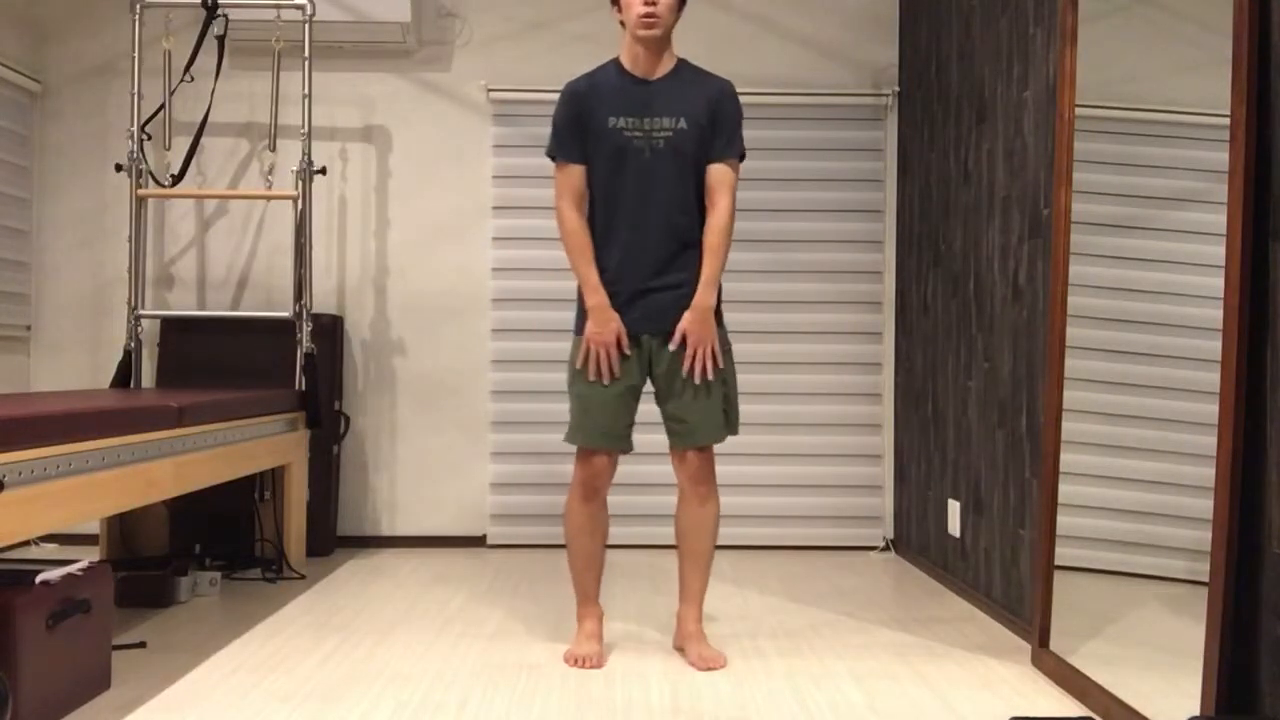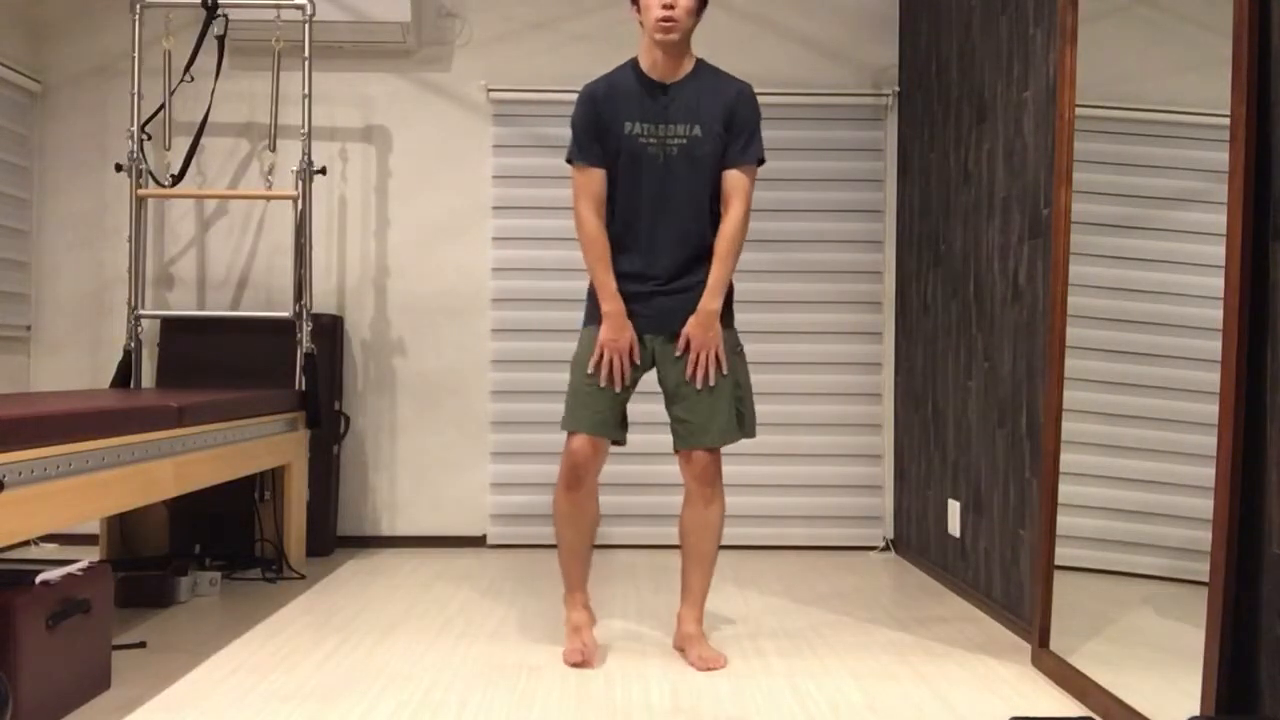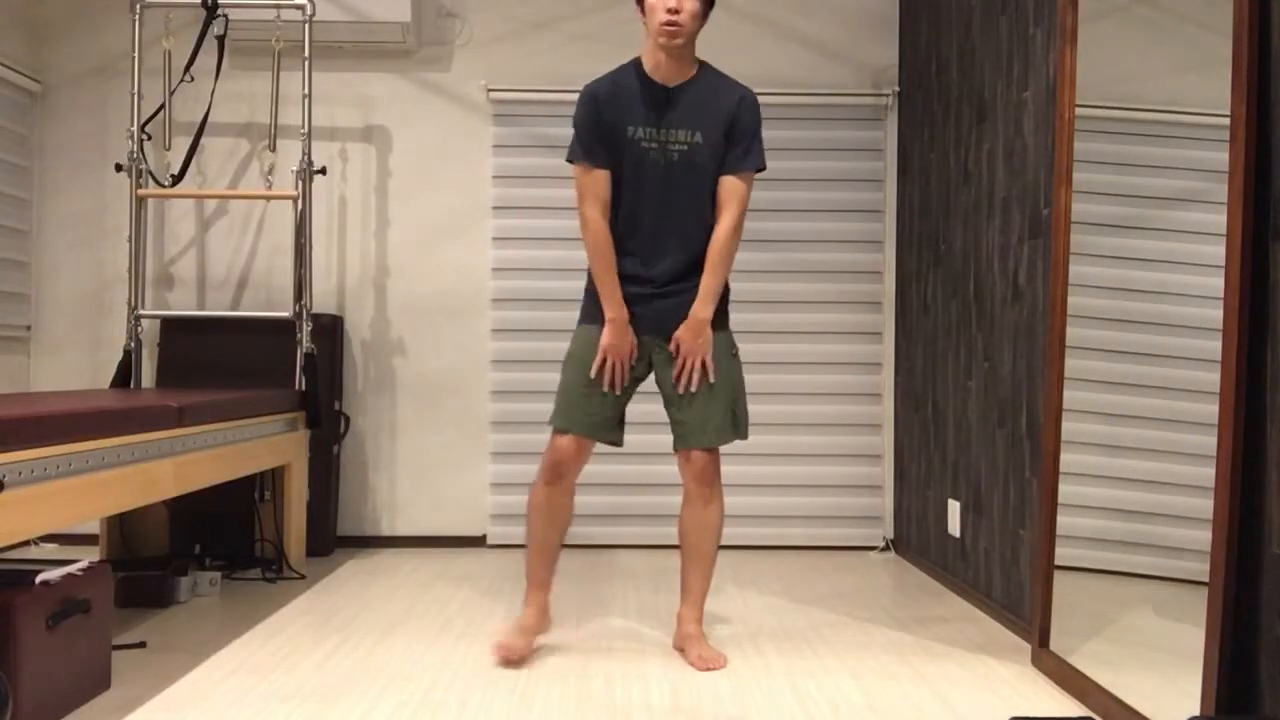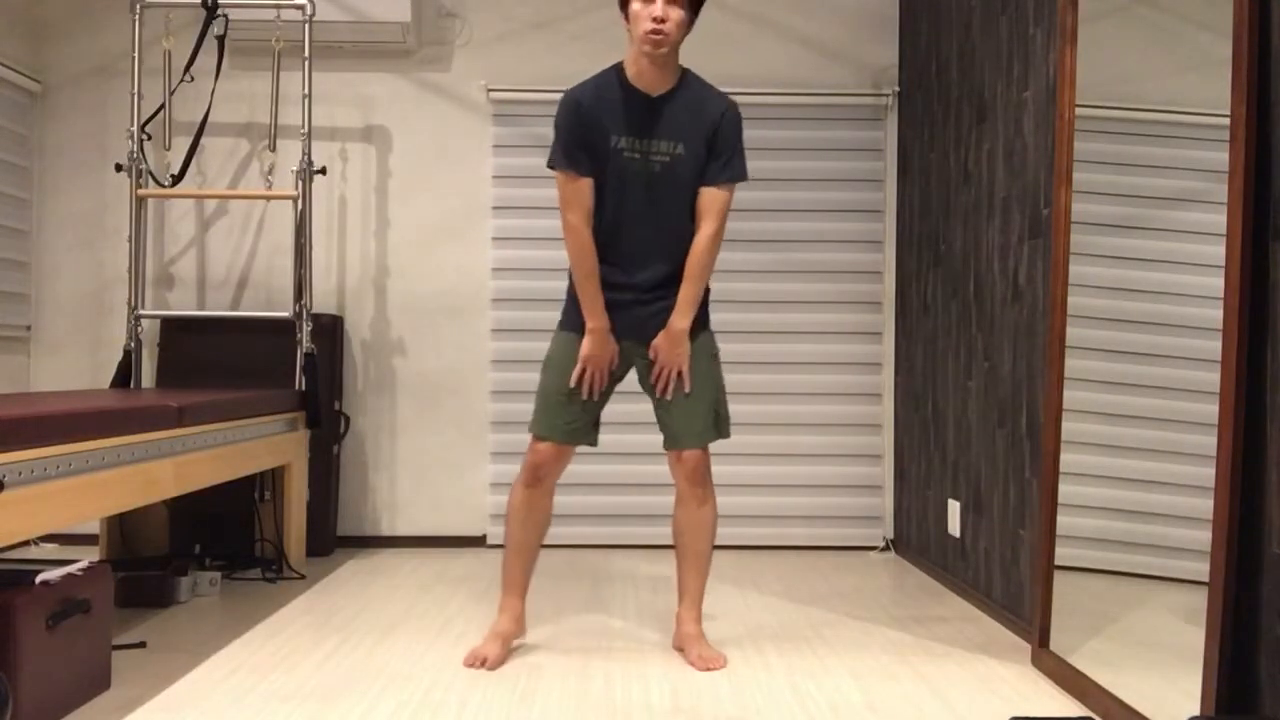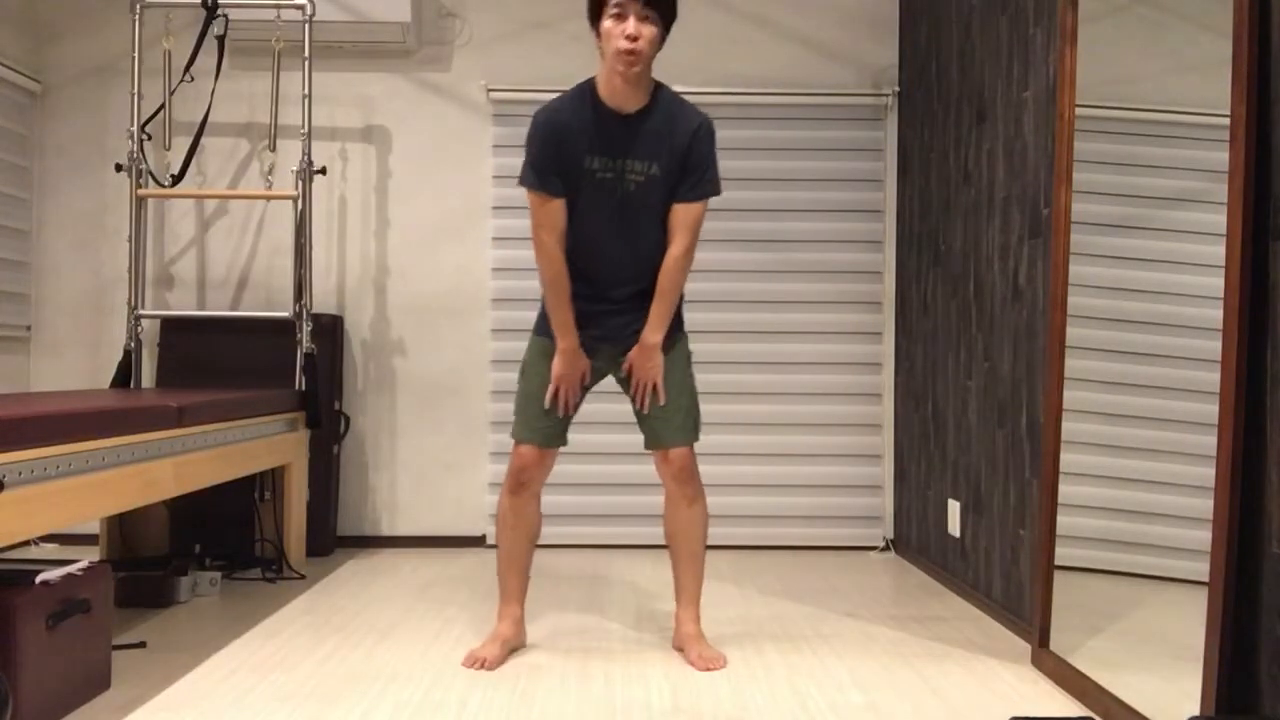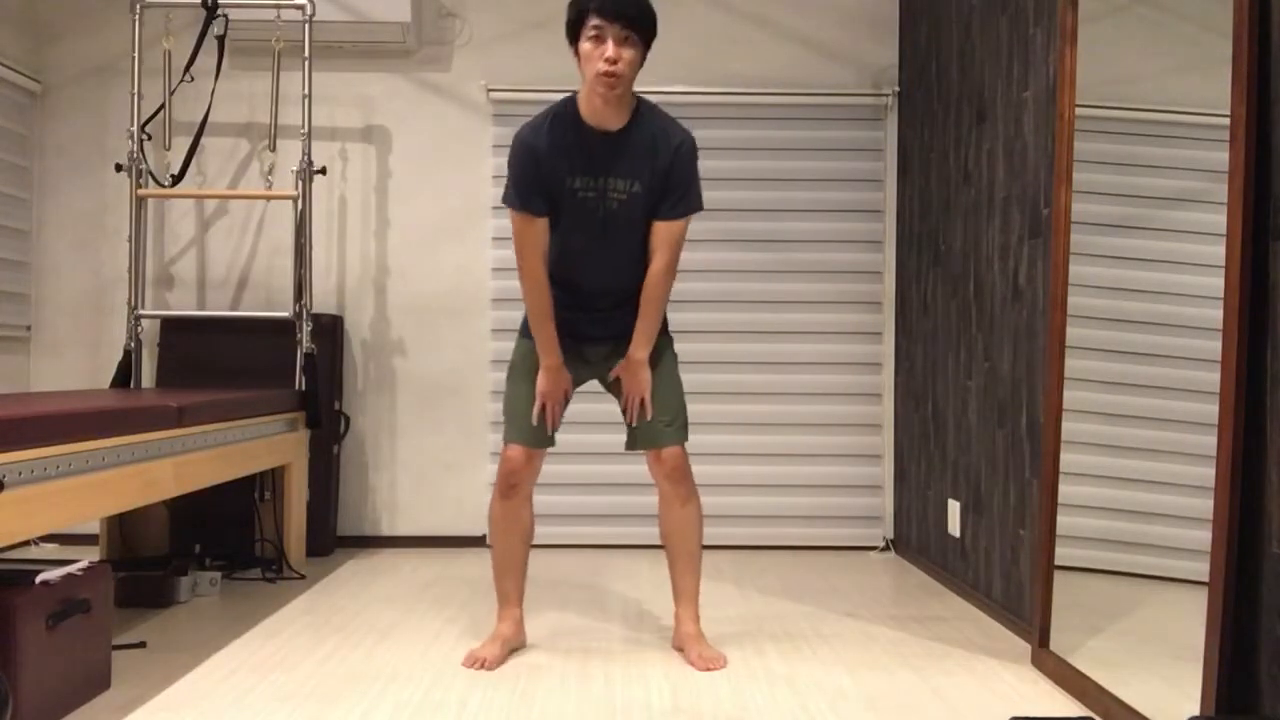
dt=0.2s
person 1, frame 1
left shoulder: (713, 96)
right shoulder: (583, 96)
left elbow: (720, 205)
right elbow: (570, 208)
left wrist: (703, 303)
right wrist: (597, 306)
left hip: (687, 311)
right hip: (609, 310)
left knee: (695, 465)
right knee: (591, 471)
left ankle: (689, 622)
right ankle: (590, 619)
person 1, frame 2
left shoulder: (732, 99)
right shoulder: (601, 98)
left elbow: (734, 211)
right elbow: (589, 212)
left wrist: (709, 310)
right wrist: (612, 313)
left hip: (699, 312)
right hip: (616, 309)
left knee: (702, 466)
right knee: (579, 456)
left ankle: (690, 623)
right ankle: (578, 609)
person 1, frame 3
left shoulder: (734, 104)
right shoulder: (603, 98)
left elbow: (730, 218)
right elbow: (594, 214)
left wrist: (701, 318)
right wrist: (615, 318)
left hip: (695, 313)
right hip: (611, 309)
left knee: (701, 467)
right knee: (562, 455)
left ankle: (690, 624)
right ankle: (534, 607)
person 1, frame 4
left shoulder: (716, 114)
right shoulder: (584, 105)
left elbow: (709, 228)
right elbow: (577, 223)
left wrist: (678, 327)
right wrist: (597, 326)
left hip: (676, 317)
right hip: (591, 313)
left knee: (693, 466)
right knee: (542, 460)
left ankle: (689, 623)
right ankle: (510, 615)
person 1, frame 5
left shoulder: (689, 129)
right shoulder: (556, 122)
left elbow: (680, 244)
right elbow: (548, 243)
left wrist: (652, 341)
right wrist: (567, 345)
left hip: (653, 322)
right hip: (567, 320)
left knee: (680, 466)
right knee: (525, 465)
left ankle: (688, 624)
right ankle: (510, 620)
person 1, frame 6
left shoulder: (671, 145)
right shoulder: (537, 141)
left elbow: (662, 259)
right elbow: (531, 261)
left wrist: (639, 354)
right wrist: (550, 361)
left hip: (636, 328)
right hip: (554, 325)
left knee: (672, 465)
right knee: (515, 467)
left ankle: (687, 624)
right ankle: (509, 621)
